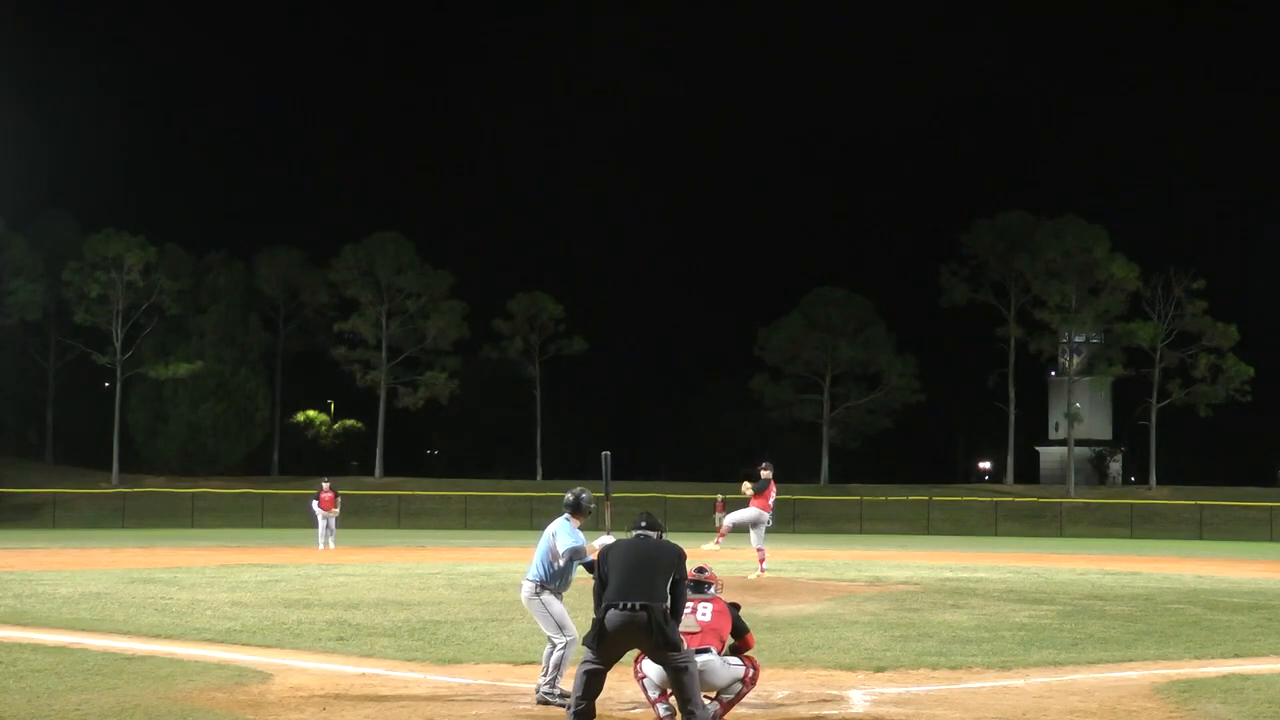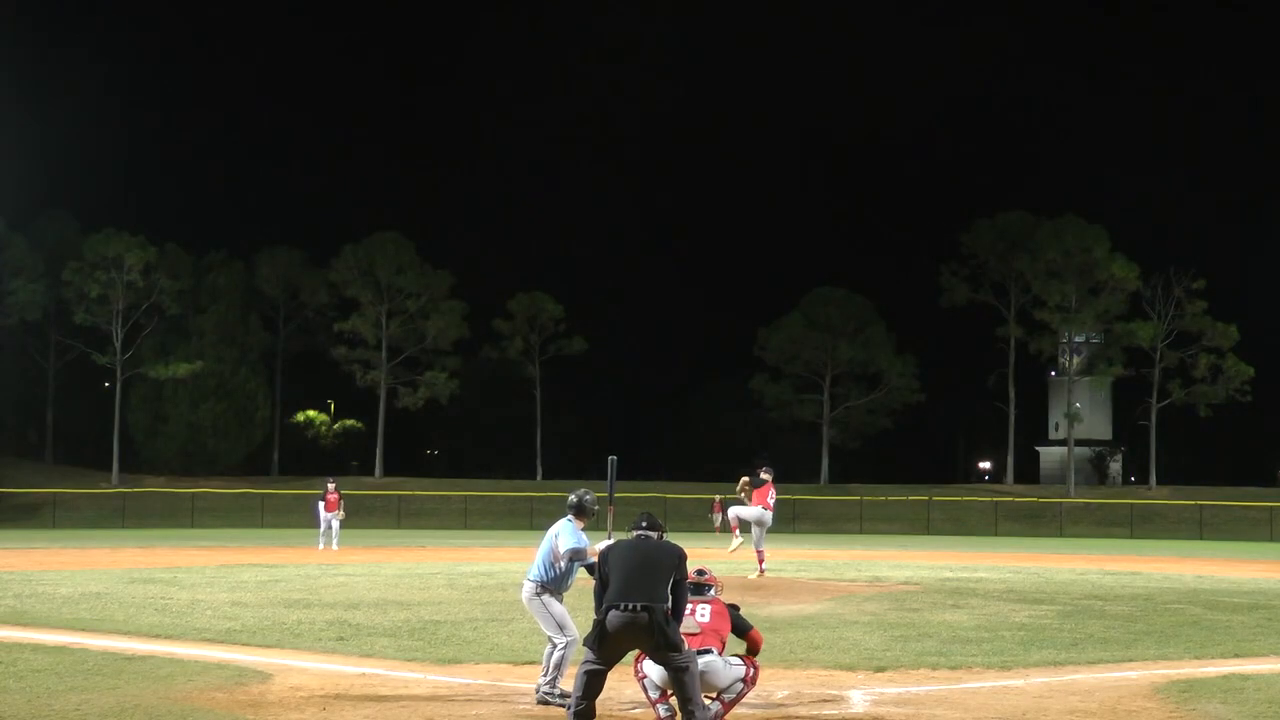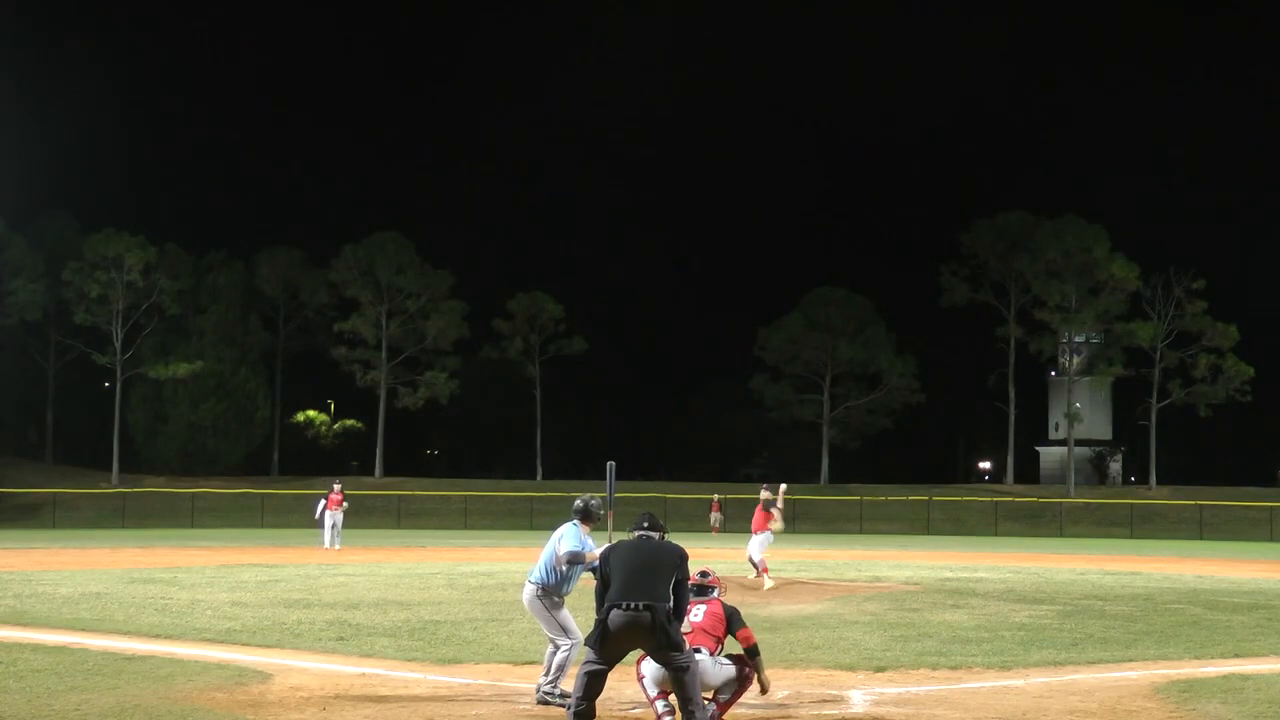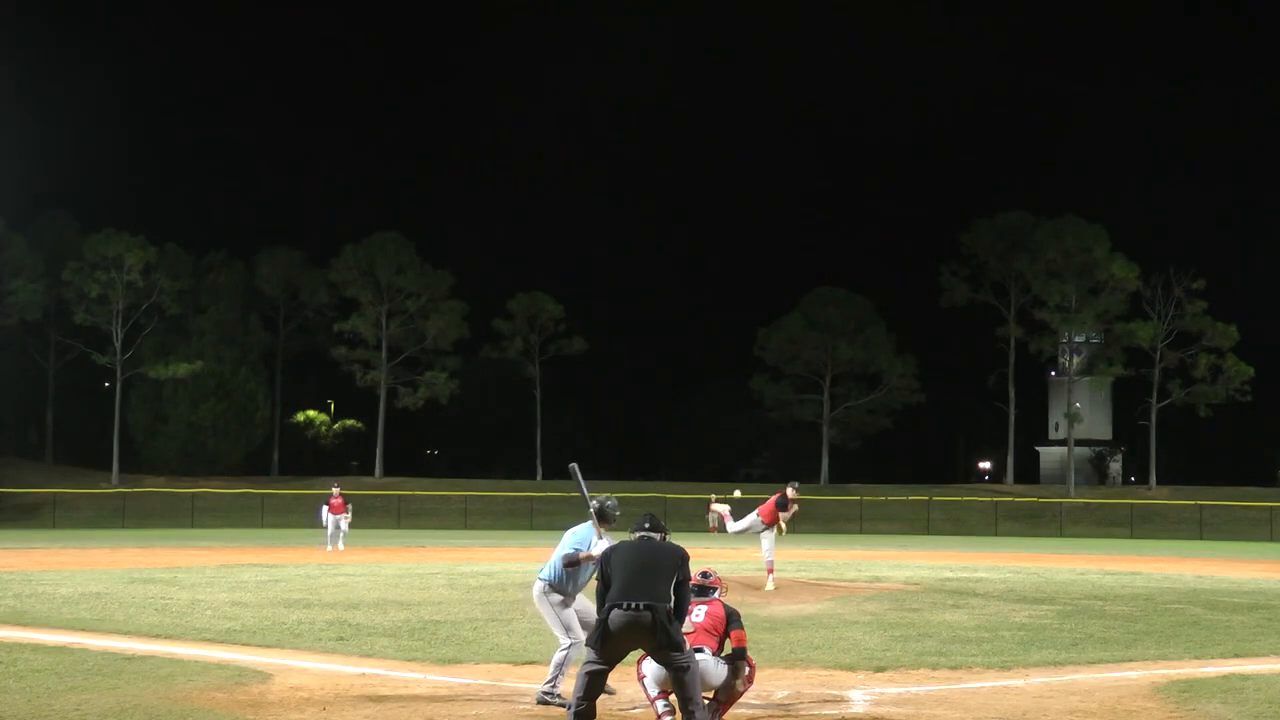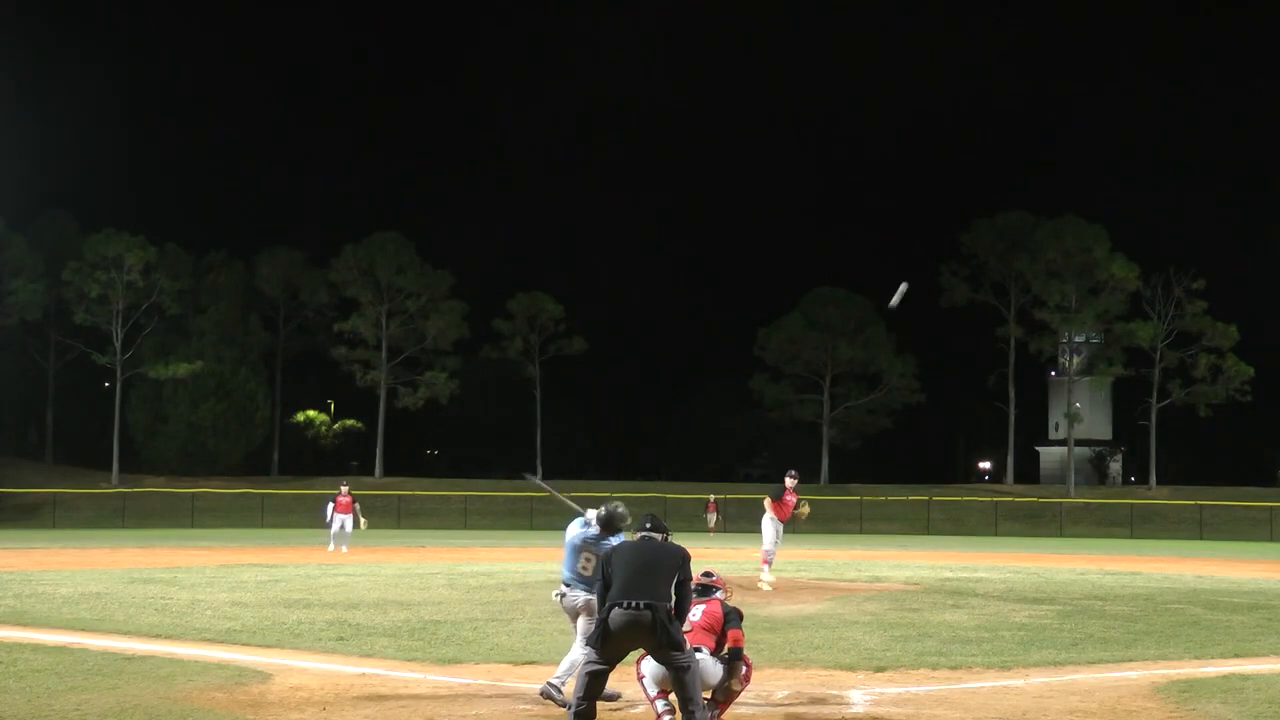
dt=0.4s
person 1, frame 1
left shoulder: (575, 533)
right shoulder: (562, 526)
left elbow: (592, 567)
right elbow: (571, 554)
right wrist: (598, 544)
left hip: (548, 591)
right hip: (538, 591)
left knee: (558, 638)
right knee: (568, 637)
left ankle: (545, 685)
right ankle: (548, 691)
person 1, frame 2
left shoulder: (579, 534)
right shoulder: (566, 527)
left elbow: (593, 569)
right elbow: (571, 555)
right wrist: (599, 547)
left hip: (548, 592)
right hip: (539, 591)
left knee: (559, 638)
right knee: (568, 638)
left ankle: (546, 685)
right ankle: (548, 692)
person 1, frame 3
left shoulder: (585, 539)
right shoulder: (571, 531)
right elbow: (569, 558)
right wrist: (599, 553)
left hip: (549, 594)
right hip: (540, 594)
left knee: (560, 639)
right knee: (573, 640)
left ankle: (546, 683)
right ankle: (548, 692)
person 1, frame 4
left shoulder: (601, 539)
right shoulder: (582, 533)
right elbow: (566, 560)
right wrist: (592, 554)
left hip: (567, 592)
right hip: (549, 591)
left knee: (597, 626)
right knee: (573, 639)
right ankle: (548, 692)
person 1, frame 5
left shoulder: (576, 526)
right shoulder: (615, 545)
right wrist: (595, 519)
left hip: (566, 594)
right hip: (591, 598)
left knee: (585, 642)
right knee: (582, 647)
right ankle: (554, 685)
person 2, frame 1
left shoulder: (609, 551)
right shoulder: (674, 551)
left elbow: (598, 596)
right elbow: (679, 598)
left wrist: (604, 623)
right wrist: (670, 628)
left hip: (614, 617)
right hip: (653, 619)
left knee: (592, 664)
right knee: (682, 665)
person 2, frame 2
left shoulder: (609, 551)
right shoulder: (674, 552)
left elbow: (599, 597)
right elbow: (680, 598)
left wrist: (605, 623)
right wrist: (672, 629)
left hip: (614, 619)
right hip: (654, 620)
left knee: (593, 665)
right knee: (683, 665)
person 2, frame 3
left shoulder: (611, 551)
right shoulder: (676, 552)
left elbow: (600, 596)
right elbow: (682, 597)
left wrist: (605, 625)
right wrist: (673, 628)
left hip: (616, 618)
right hip: (656, 619)
left knee: (593, 666)
right knee: (684, 665)
person 2, frame 4
left shoulder: (612, 552)
right shoulder: (677, 553)
left elbow: (601, 595)
right elbow: (683, 597)
left wrist: (605, 625)
right wrist: (674, 628)
left hip: (617, 617)
right hip: (656, 619)
left knee: (593, 666)
right knee: (684, 665)
person 2, frame 5
left shoulder: (614, 551)
right shoulder: (678, 553)
left elbow: (602, 594)
right elbow: (684, 596)
left wrist: (606, 625)
right wrist: (676, 627)
left hip: (617, 616)
right hip: (656, 617)
left knee: (594, 665)
right knee: (684, 664)
